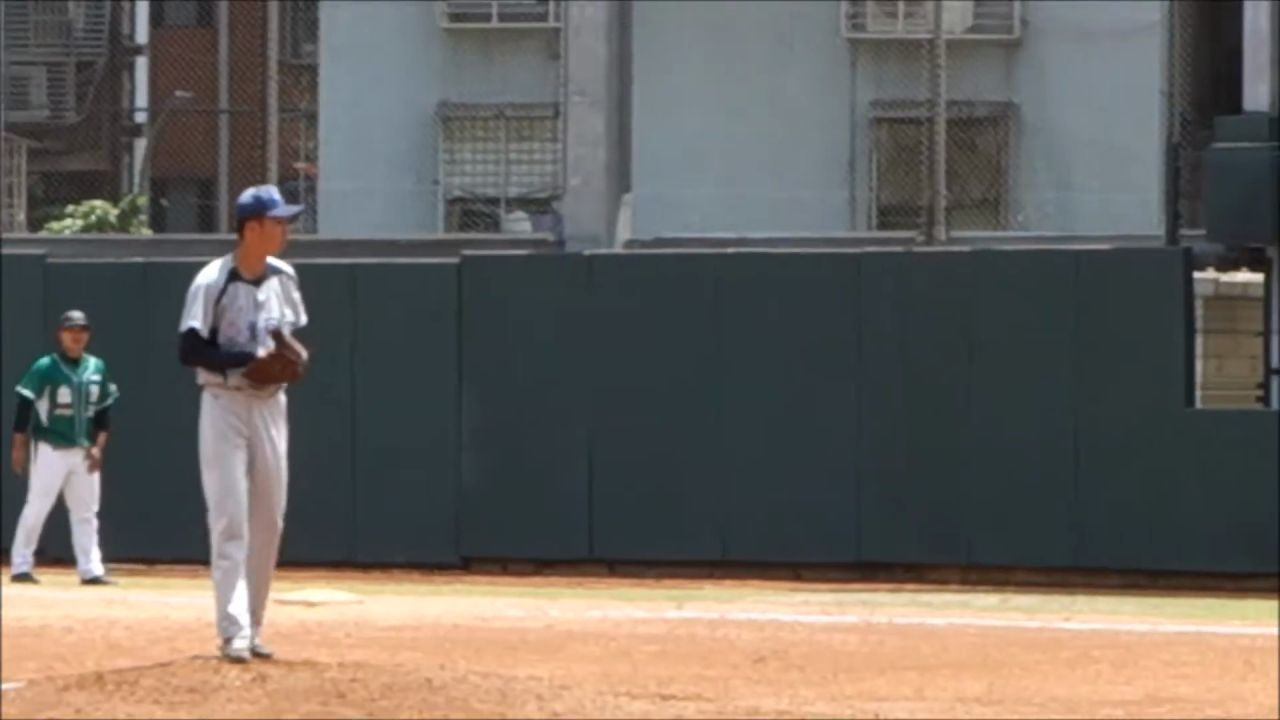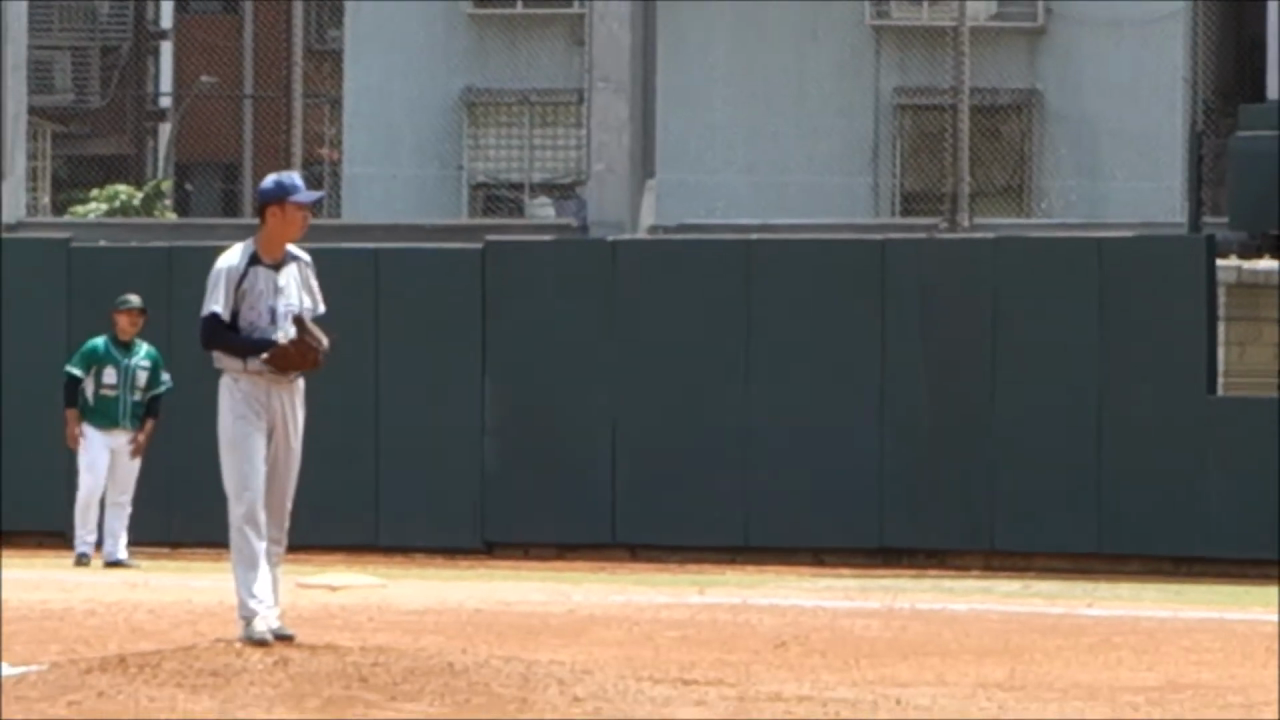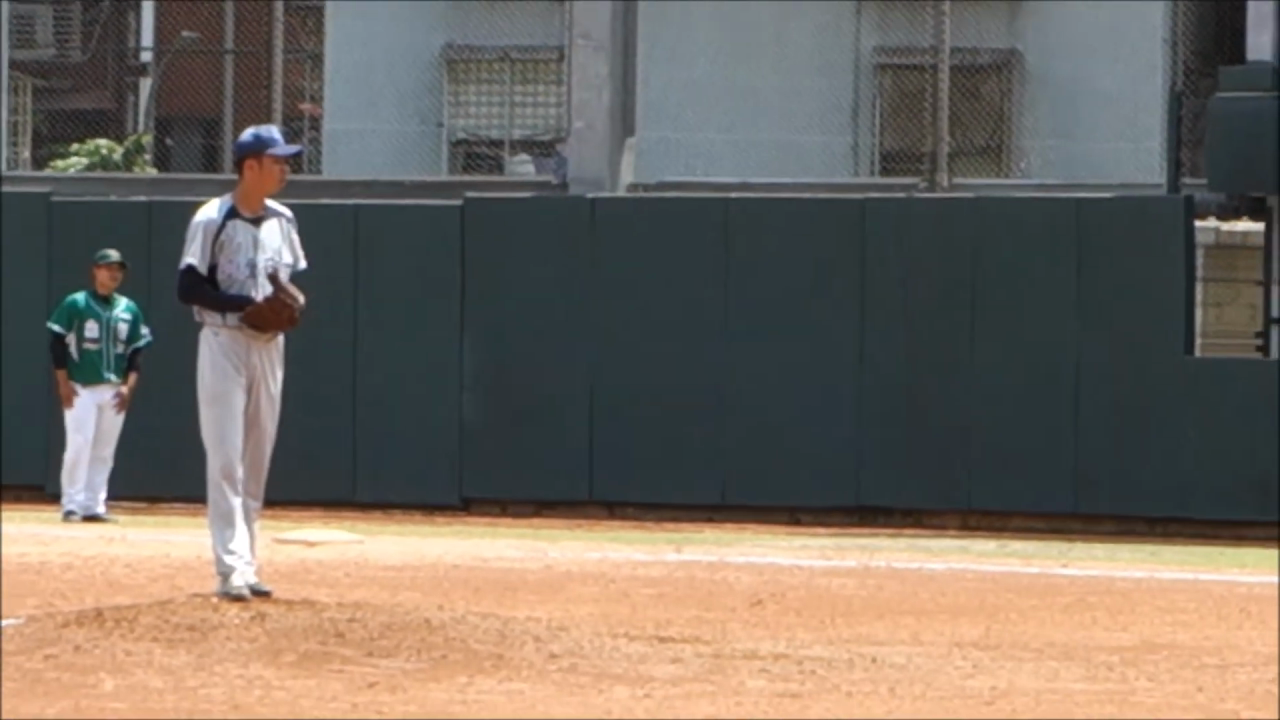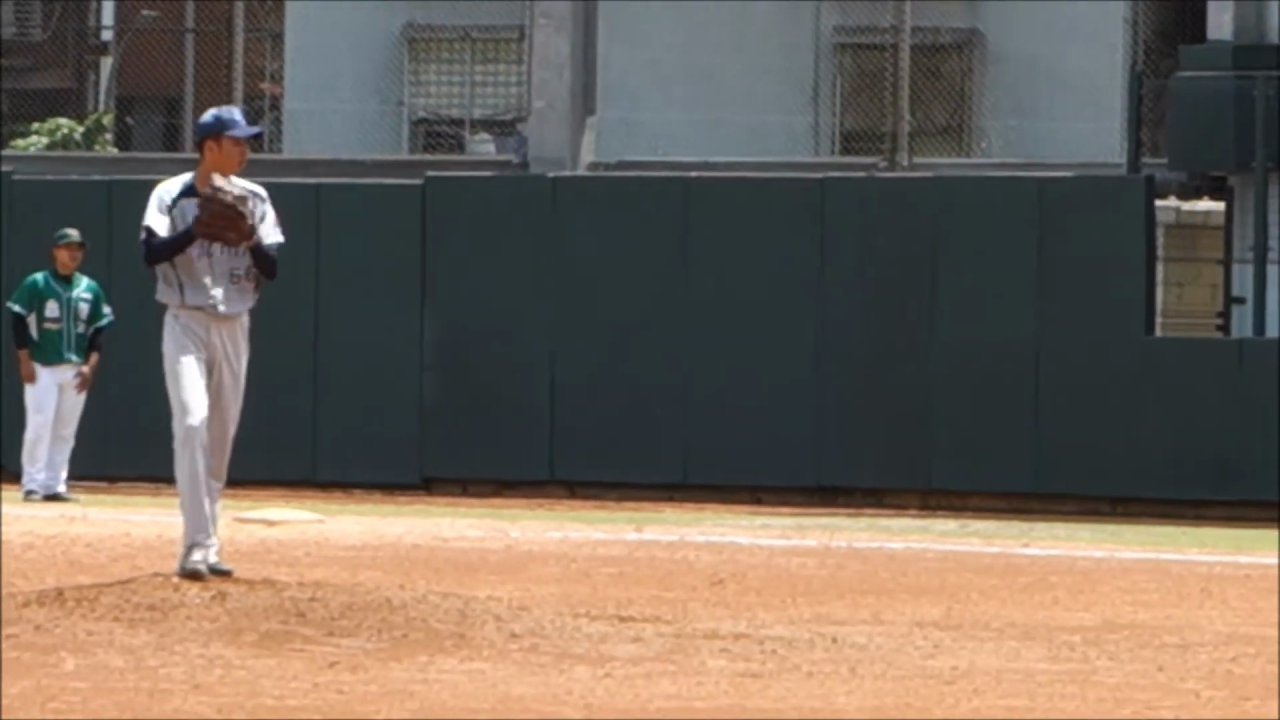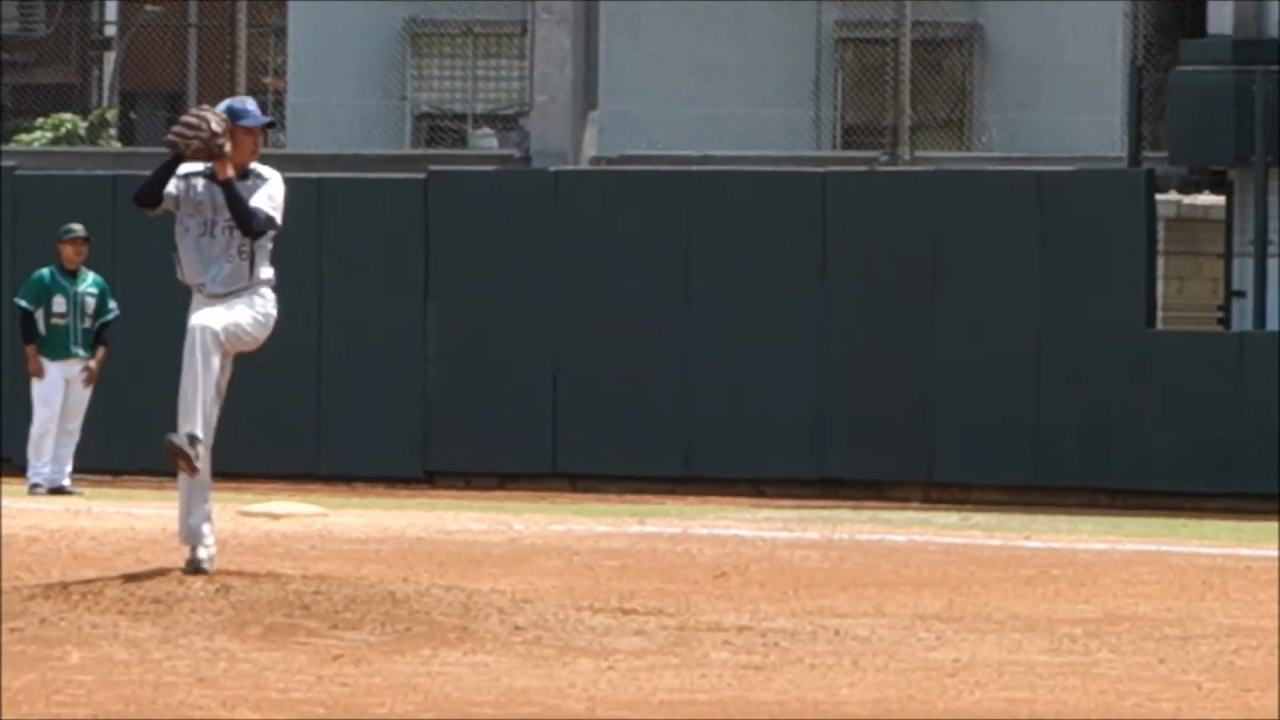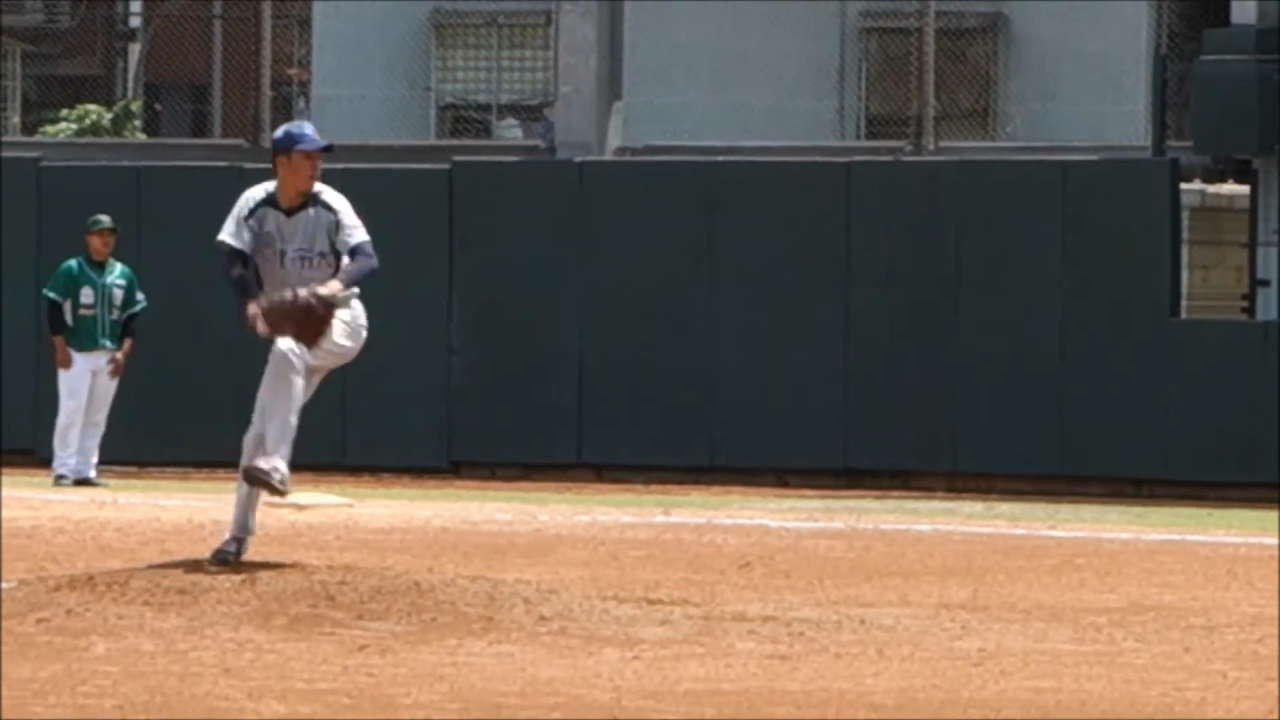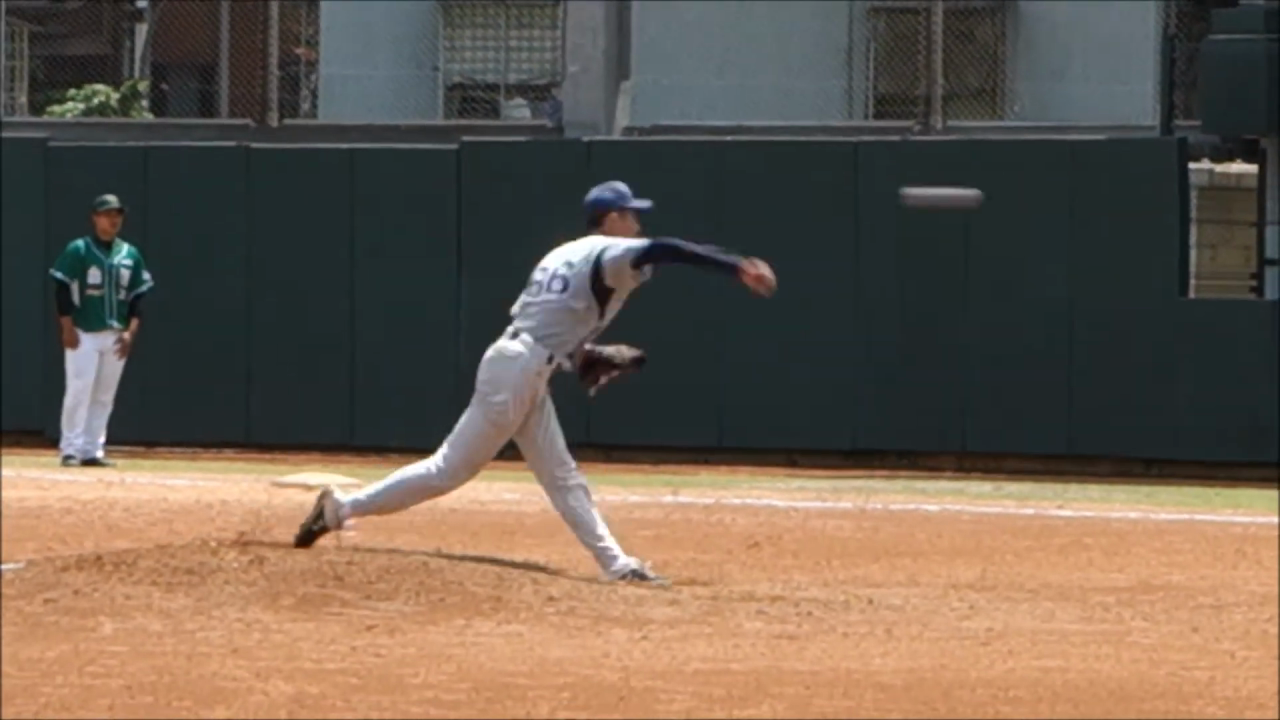
dt=0.5s
person 1, frame 1
left shoulder: (284, 276)
right shoulder: (212, 282)
right elbow: (189, 351)
right wrist: (249, 359)
left hip: (271, 405)
right hip: (224, 407)
left knee: (268, 523)
right knee: (230, 521)
left ankle: (251, 627)
right ankle: (233, 631)
person 1, frame 2
left shoulder: (301, 264)
right shoulder: (233, 265)
right elbow: (210, 335)
right wrist: (270, 345)
left hip: (289, 391)
right hip: (244, 391)
left knee: (279, 506)
right knee: (248, 504)
left ankle: (268, 609)
right ankle: (256, 613)
person 1, frame 3
left shoulder: (283, 220)
right shoulder: (212, 219)
right elbow: (188, 289)
right wrist: (247, 303)
left hip: (269, 347)
right hip: (224, 345)
left knee: (257, 461)
right knee: (226, 460)
left ankle: (245, 566)
right ankle: (232, 569)
person 1, frame 4
left shoulder: (254, 197)
right shoulder: (171, 195)
left elbow: (271, 269)
right elbow: (152, 254)
left wrist: (248, 237)
right wrist: (200, 227)
left hip: (233, 328)
right hip: (186, 326)
left knee: (220, 440)
right knee: (192, 425)
left ankle: (207, 546)
right ankle: (195, 545)
person 1, frame 5
left shoulder: (267, 180)
right shoulder: (188, 178)
left elbow: (252, 226)
right elbow: (143, 199)
left wrist: (227, 176)
right wrist: (180, 154)
left hip: (252, 306)
right hip: (203, 312)
left knee: (203, 326)
right knee: (200, 423)
left ankle: (191, 443)
right ankle: (199, 542)
person 1, frame 6
left shoulder: (332, 206)
right shoulder: (253, 203)
left elbow: (367, 258)
right elbow: (234, 263)
left wrist: (339, 283)
right wrist: (251, 306)
left hip: (340, 323)
right hip: (292, 331)
left knee: (287, 350)
right knee: (261, 431)
left ankle: (273, 467)
right ankle: (239, 533)
person 1, frame 7
left shoulder: (568, 256)
right shoulder: (609, 252)
right elbow: (660, 246)
left wrist: (576, 351)
right wrist: (737, 266)
left hip: (527, 374)
right hip: (513, 372)
left knee: (563, 476)
right knee: (448, 471)
left ankle: (614, 562)
right ankle: (342, 506)
person 2, frame 1
left shoulder: (98, 368)
right shoulder: (44, 367)
left elbow: (104, 411)
right elbow: (24, 406)
left wrist: (98, 447)
right wrist: (19, 447)
left hip: (85, 452)
right hip: (50, 451)
left knee: (86, 512)
right knee: (37, 508)
left ankle: (90, 569)
right ankle: (21, 566)
person 2, frame 2
left shoulder: (150, 355)
right shoulder: (95, 348)
left elbow: (155, 398)
right elbow: (72, 384)
left wrist: (145, 433)
right wrist: (72, 424)
left hip: (130, 436)
right hip: (95, 431)
left knee: (122, 496)
right knee: (91, 488)
left ankle: (115, 552)
right ankle: (84, 547)
person 2, frame 3
left shoulder: (130, 309)
right shoulder: (75, 303)
left elbow: (136, 351)
right elbow: (57, 343)
left wrist: (129, 385)
right wrist: (63, 382)
left hip: (115, 390)
right hip: (81, 388)
left knee: (104, 451)
right knee: (78, 447)
left ankle: (93, 506)
right ankle: (72, 505)
person 2, frame 4
left shoulder: (91, 288)
right shoulder: (36, 283)
left elbow: (98, 331)
right elbow: (19, 322)
left wrist: (91, 365)
right wrist: (25, 361)
left hip: (76, 370)
right hip: (42, 367)
left knee: (66, 431)
right knee: (39, 426)
left ankle: (54, 485)
right ankle: (32, 484)
person 2, frame 5
left shoulder: (97, 283)
right shoulder: (42, 278)
left elbow: (104, 325)
right elbow: (26, 318)
left wrist: (97, 359)
right wrist: (32, 357)
left hip: (82, 364)
right hip: (49, 362)
left knee: (71, 425)
right knee: (45, 420)
left ankle: (59, 478)
right ankle: (38, 477)
person 2, frame 6
left shoulder: (124, 274)
right shoulder: (70, 269)
left elbow: (131, 317)
right elbow: (54, 309)
left wrist: (124, 351)
right wrist: (60, 347)
left hip: (109, 356)
right hip: (75, 353)
left knee: (97, 417)
right knee: (71, 412)
left ankle: (84, 470)
right ankle: (63, 469)
person 2, frame 7
left shoulder: (131, 254)
right shoulder: (77, 249)
left elbow: (138, 296)
right elbow: (62, 289)
left wrist: (130, 331)
right wrist: (67, 328)
left hip: (116, 336)
right hip: (83, 333)
left knee: (104, 397)
right knee: (78, 392)
left ankle: (92, 450)
right ankle: (70, 449)
